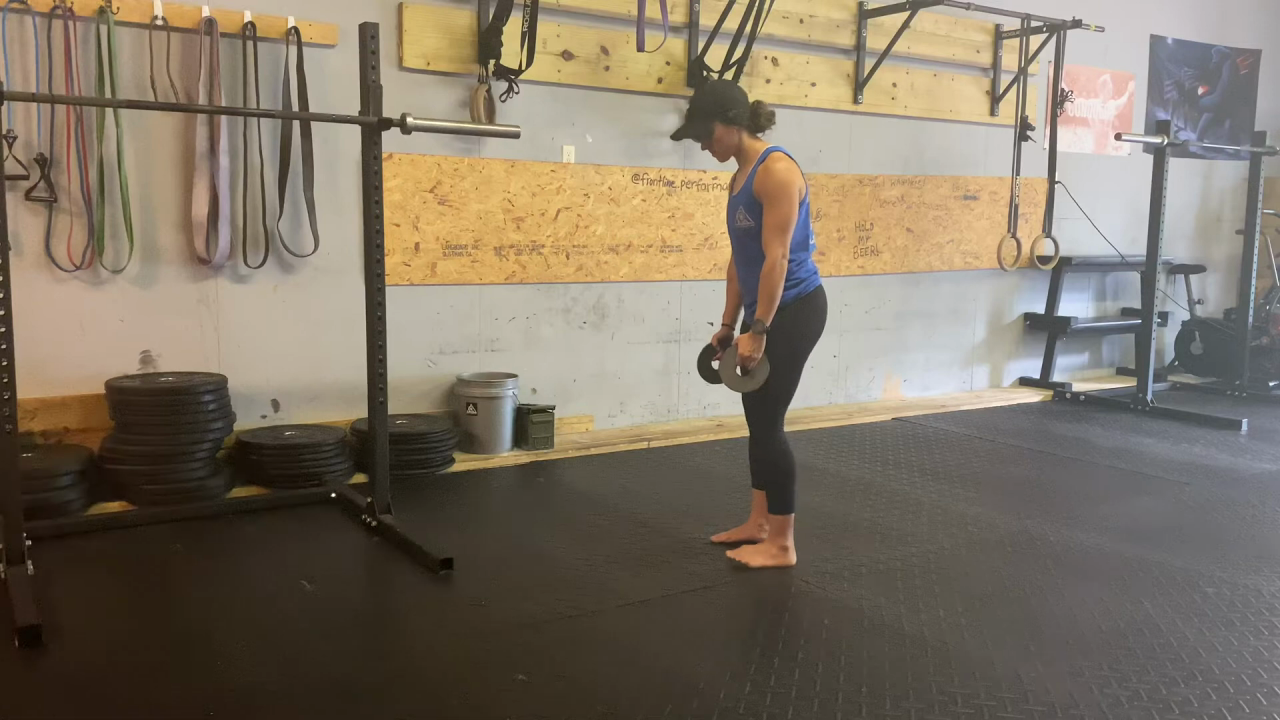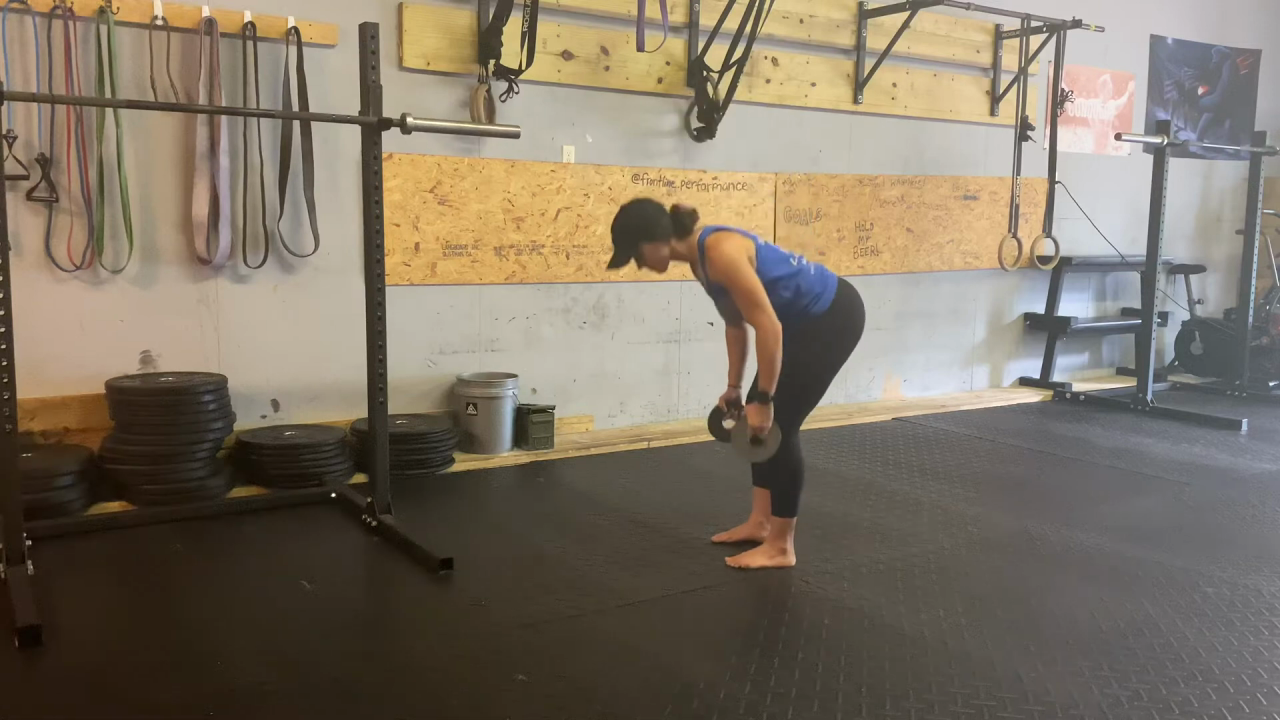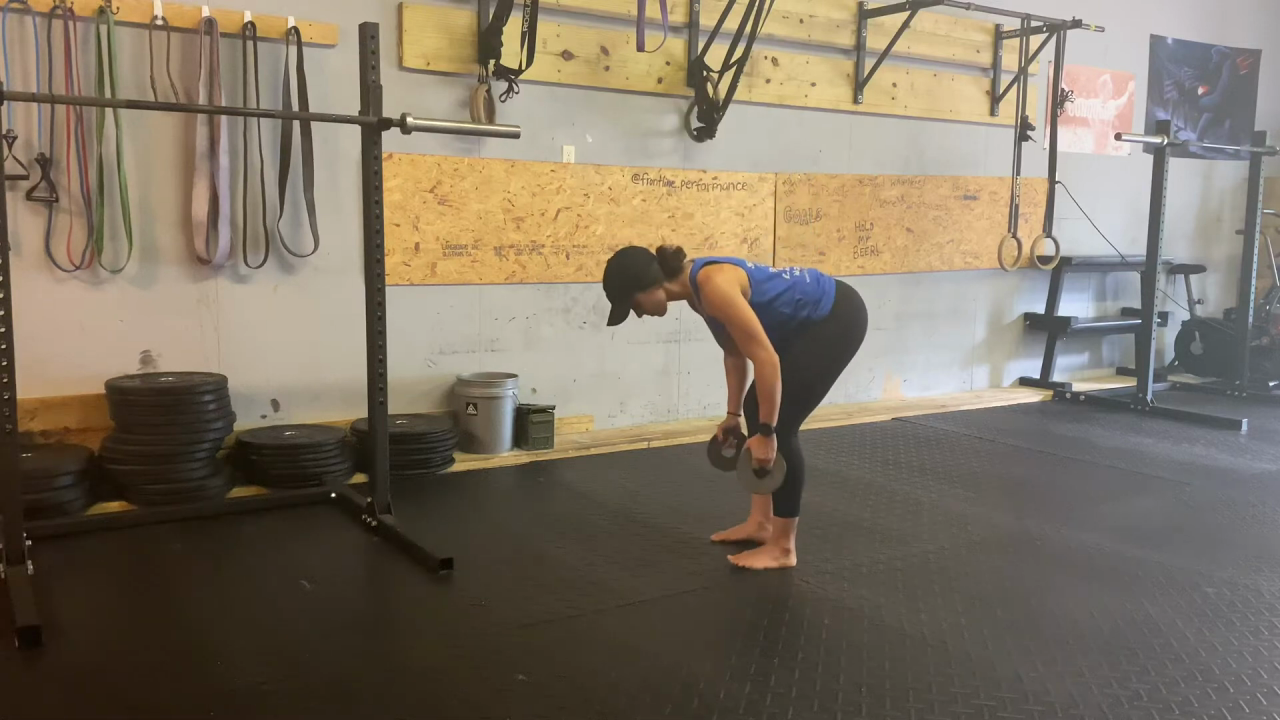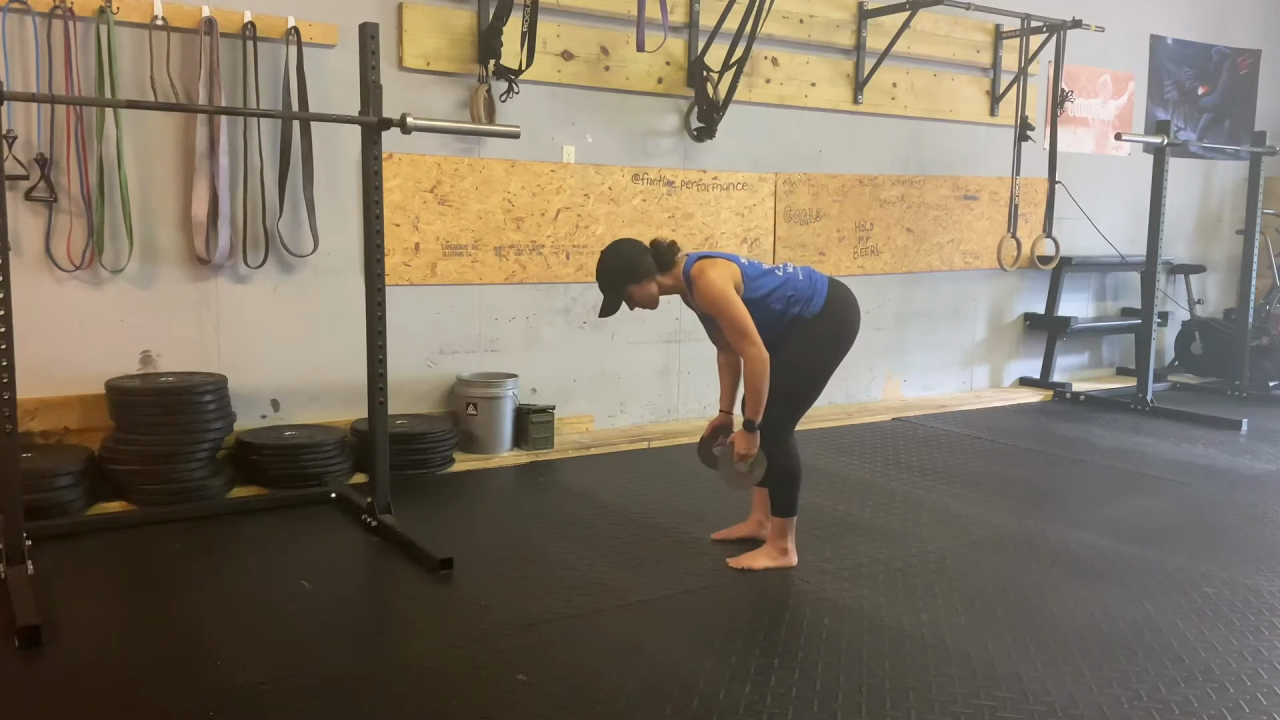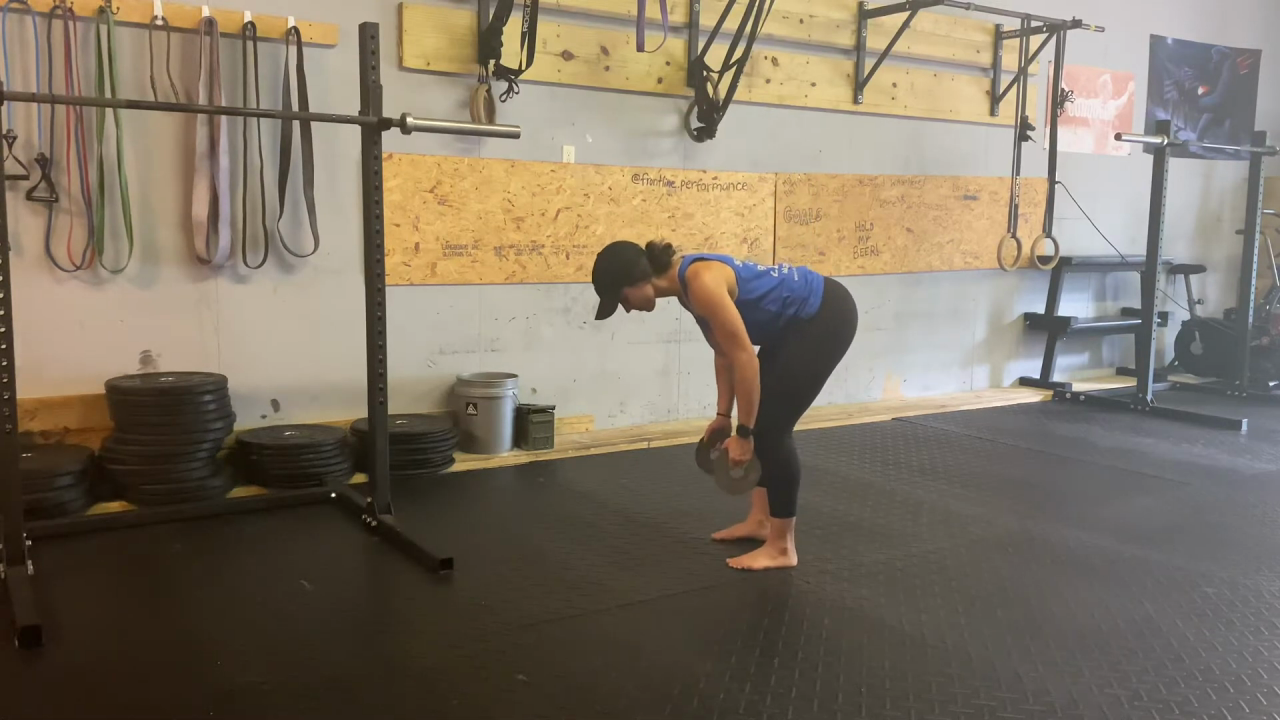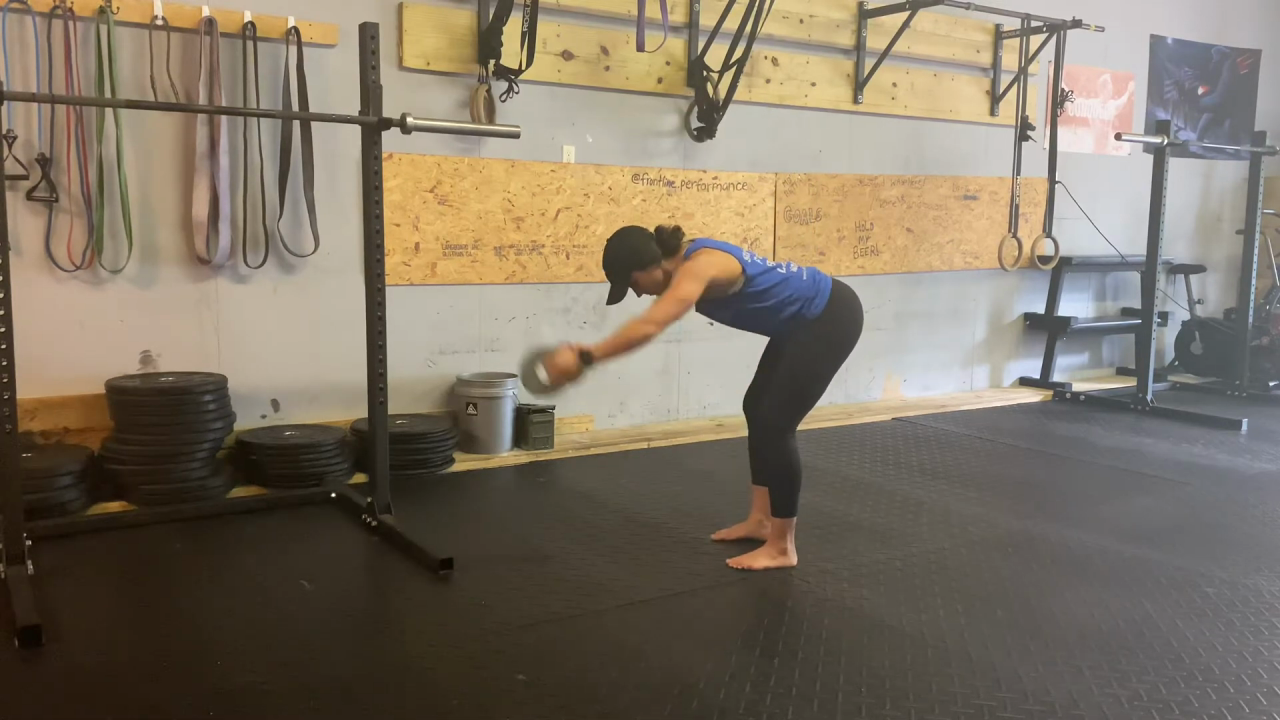
dt=0.5s
person 1, frame 1
left shoulder: (777, 170)
right shoulder: (742, 175)
left elbow: (777, 258)
left wrist: (757, 331)
right wrist: (728, 325)
left hip: (793, 310)
right hip: (767, 310)
left knee: (767, 422)
right knee: (758, 420)
left ankle: (781, 544)
right ankle: (759, 523)
person 1, frame 2
left shoulder: (720, 252)
right shoulder: (698, 257)
left elbow: (769, 328)
right elbow: (735, 323)
left wrist: (764, 400)
right wrist: (734, 386)
left hip: (833, 317)
right hip: (807, 319)
left knee: (778, 424)
right knee: (760, 429)
left ankle: (781, 546)
right ankle: (759, 521)
person 1, frame 3
left shoulder: (713, 286)
right shoulder: (695, 285)
left elbow: (766, 359)
right elbow: (735, 351)
left wrist: (767, 433)
right wrist: (733, 413)
left hip: (837, 317)
right hip: (811, 320)
left knee: (780, 424)
right knee: (759, 409)
left ankle: (783, 546)
right ankle: (760, 522)
person 1, frame 4
left shoulder: (706, 280)
right shoulder: (688, 280)
left elbow: (756, 355)
right elbow: (728, 349)
left wrist: (750, 428)
right wrist: (726, 412)
left hip: (829, 315)
right hip: (803, 317)
left knee: (773, 424)
right knee: (760, 417)
left ankle: (782, 546)
right ankle: (760, 520)
person 1, frame 5
left shoulder: (700, 283)
right shoulder: (684, 281)
left elbow: (745, 359)
right elbow: (725, 352)
left wrist: (743, 433)
right wrist: (724, 415)
left hip: (826, 316)
right hip: (800, 319)
left knee: (771, 423)
right knee: (756, 416)
left ankle: (782, 547)
right ankle: (760, 520)
person 1, frame 6
left shoulder: (699, 267)
right shoulder: (684, 262)
left elbow: (649, 326)
right elbow: (650, 324)
left wrist: (584, 357)
right wrist: (588, 353)
left hip: (831, 318)
right hip: (801, 318)
left knee: (774, 424)
right knee: (757, 408)
left ankle: (782, 547)
right ankle: (760, 519)
